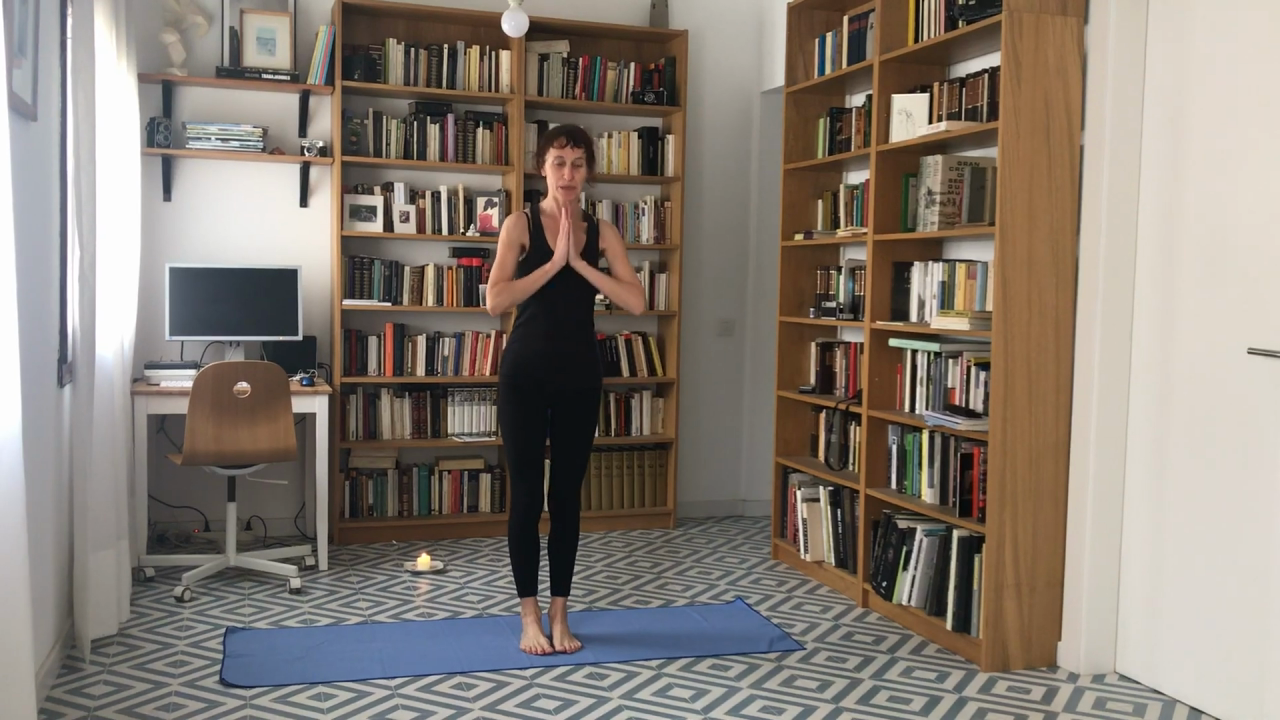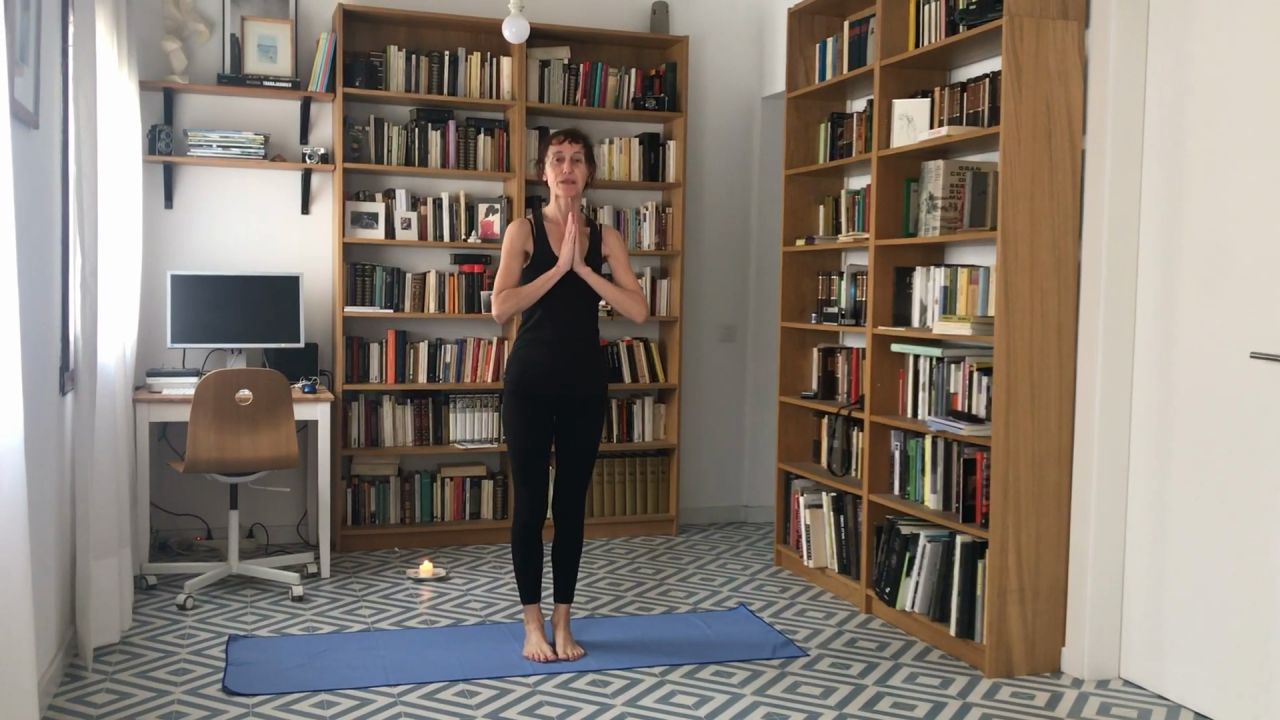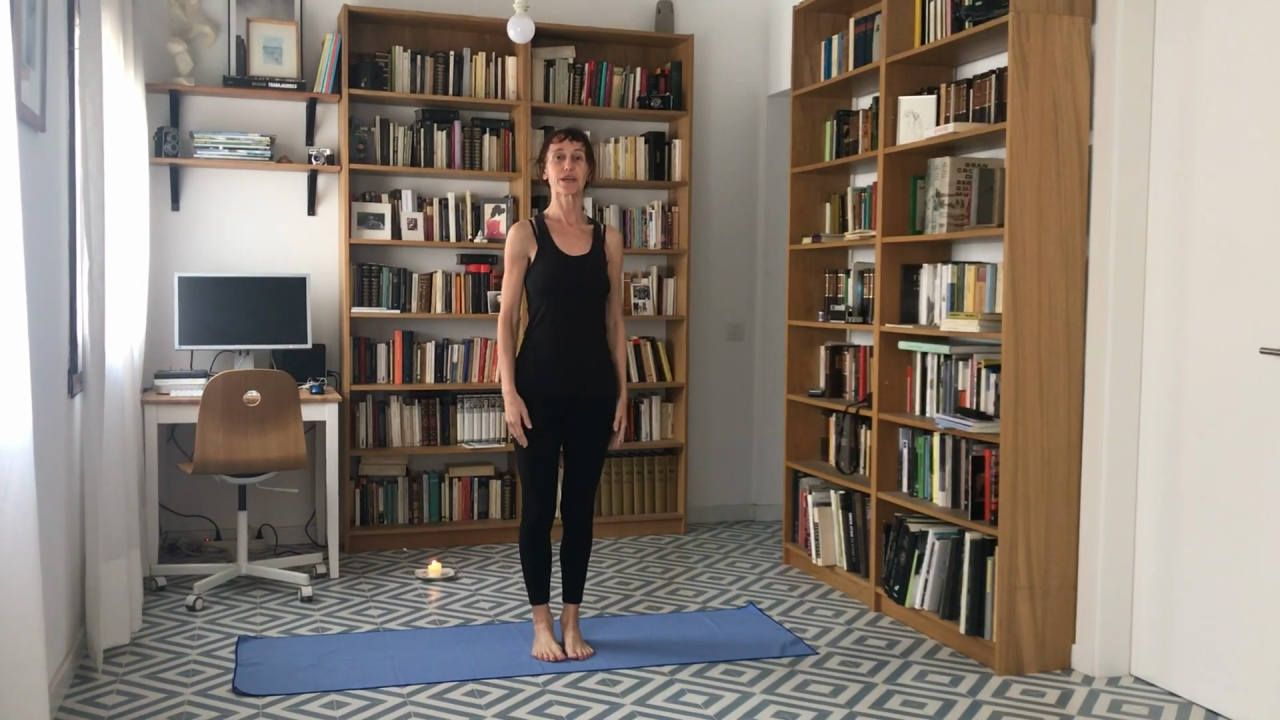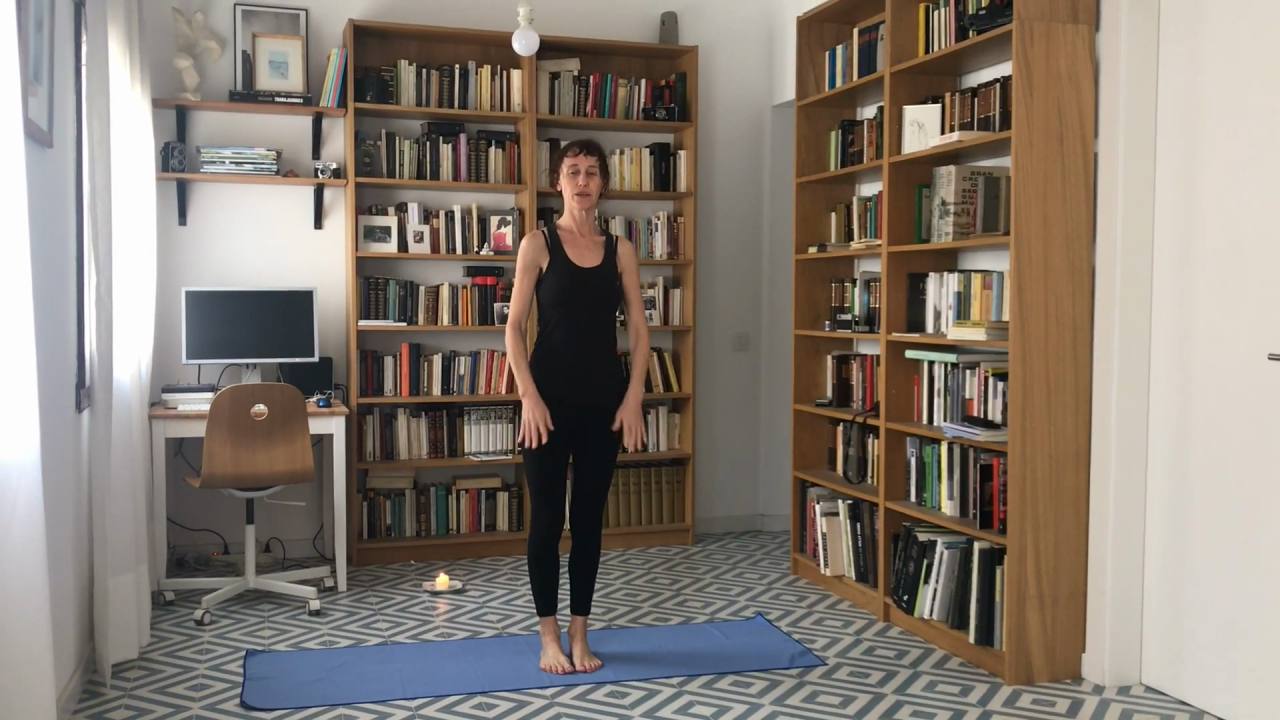
dt=1s
person 1, frame 1
left shoulder: (602, 231)
right shoulder: (521, 223)
left elbow: (636, 302)
right elbow: (495, 300)
left wrist: (578, 261)
right wrist: (555, 260)
left hip: (579, 372)
right hip: (526, 370)
left knee: (567, 495)
right knee: (526, 495)
left ankle: (560, 613)
right ankle: (530, 616)
person 1, frame 2
left shoulder: (605, 236)
right shoulder: (523, 230)
left elbow: (638, 310)
right elbow: (500, 307)
left wrist: (583, 267)
right wrist: (558, 265)
left hip: (585, 379)
right hip: (530, 378)
left knee: (571, 503)
right knee: (530, 502)
left ankle: (563, 622)
right ankle: (533, 624)
person 1, frame 3
left shoulder: (607, 238)
right shoulder: (526, 234)
left elbow: (615, 322)
right elbow: (507, 318)
left wrist: (622, 393)
right wrist: (509, 392)
left hip: (593, 385)
right hip: (540, 383)
left knee: (581, 504)
right knee: (539, 505)
left ankle: (572, 621)
right ankle: (542, 623)
person 1, frame 4
left shoulder: (620, 250)
right shoulder: (538, 244)
left elbow: (639, 331)
right elbow: (514, 328)
left wrist: (633, 397)
right wrist: (529, 396)
left hip: (603, 396)
right hip: (550, 394)
left knee: (589, 516)
right knee: (547, 516)
left ankle: (579, 633)
right ankle: (549, 635)
